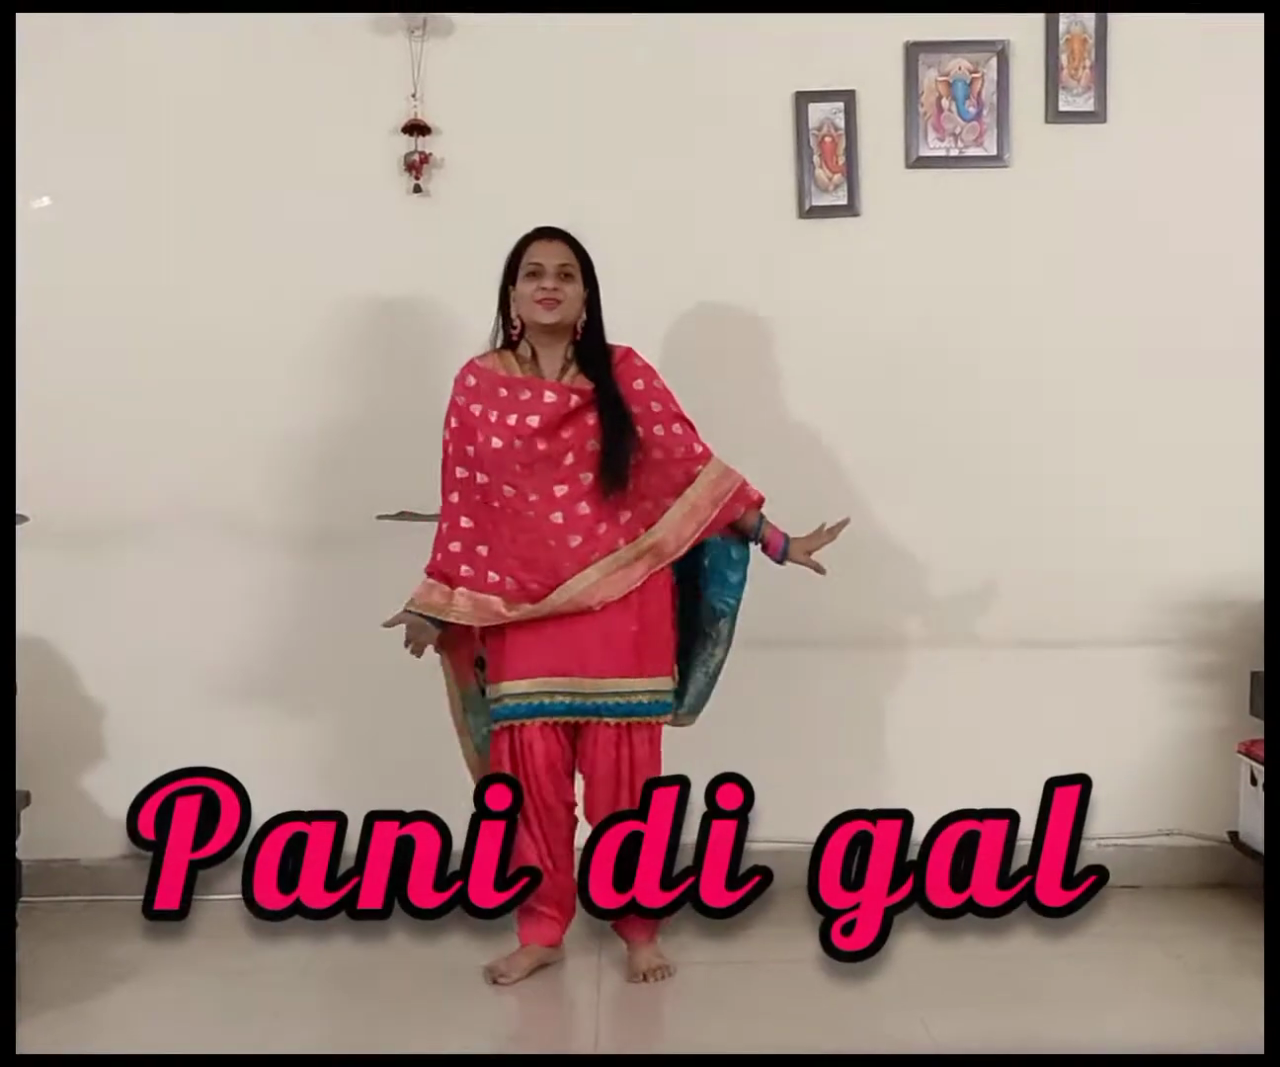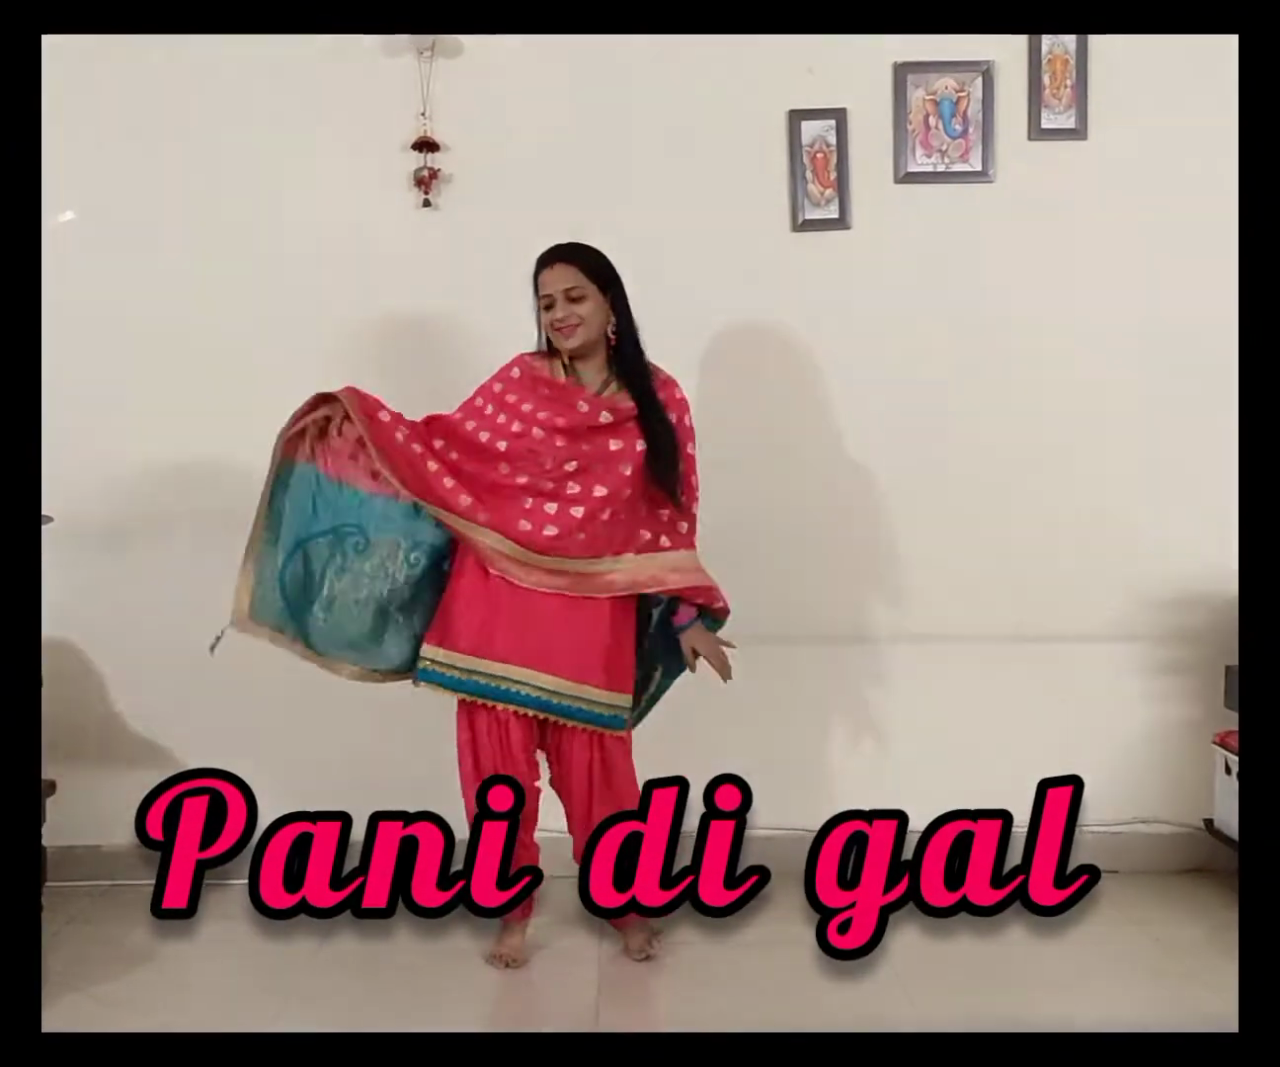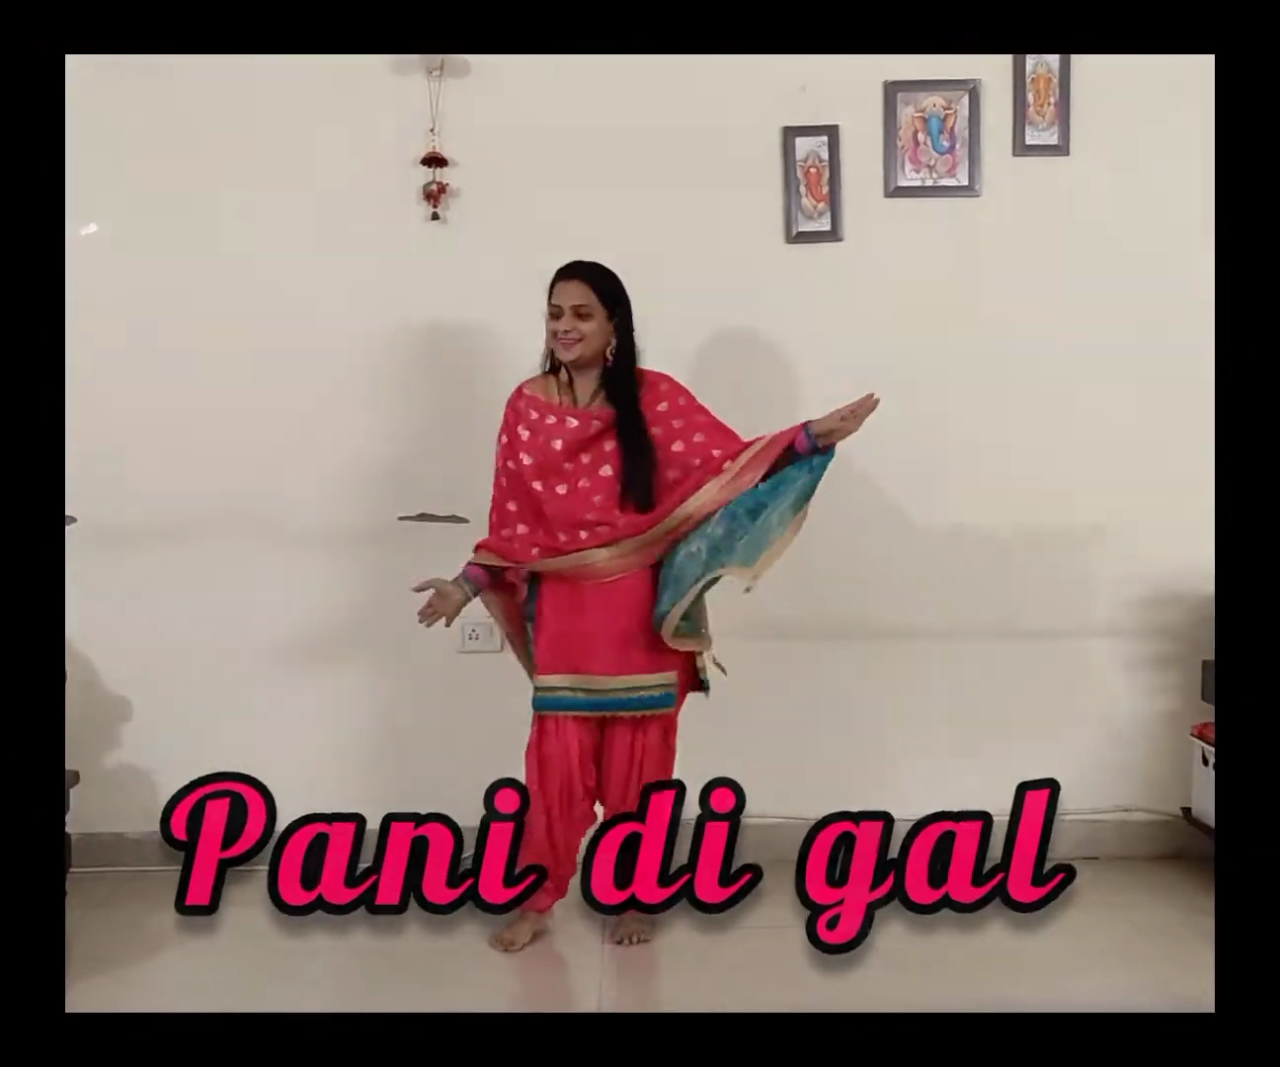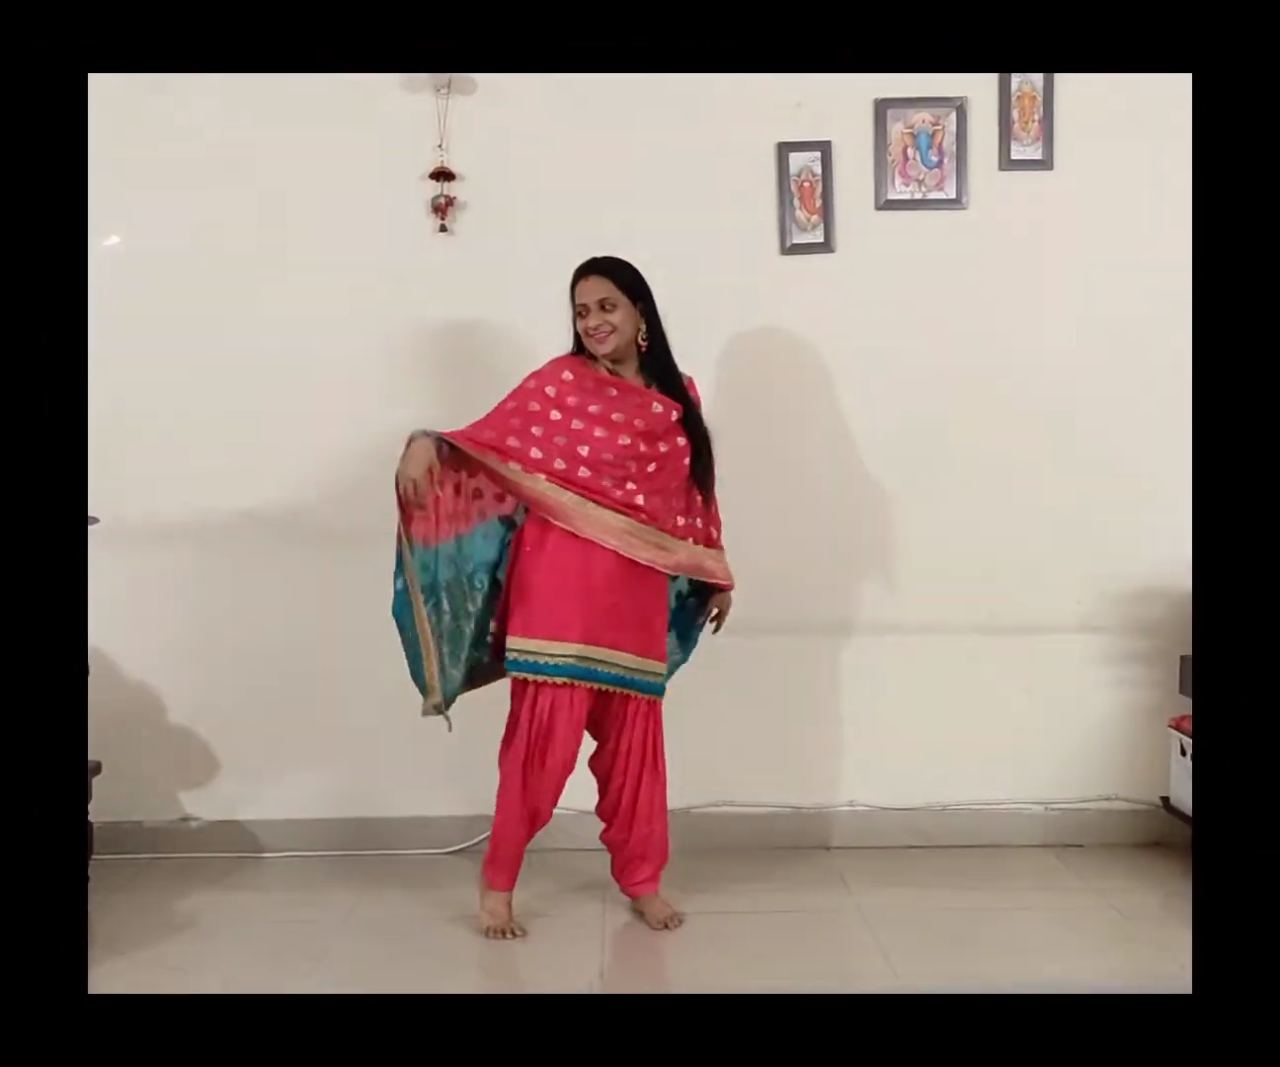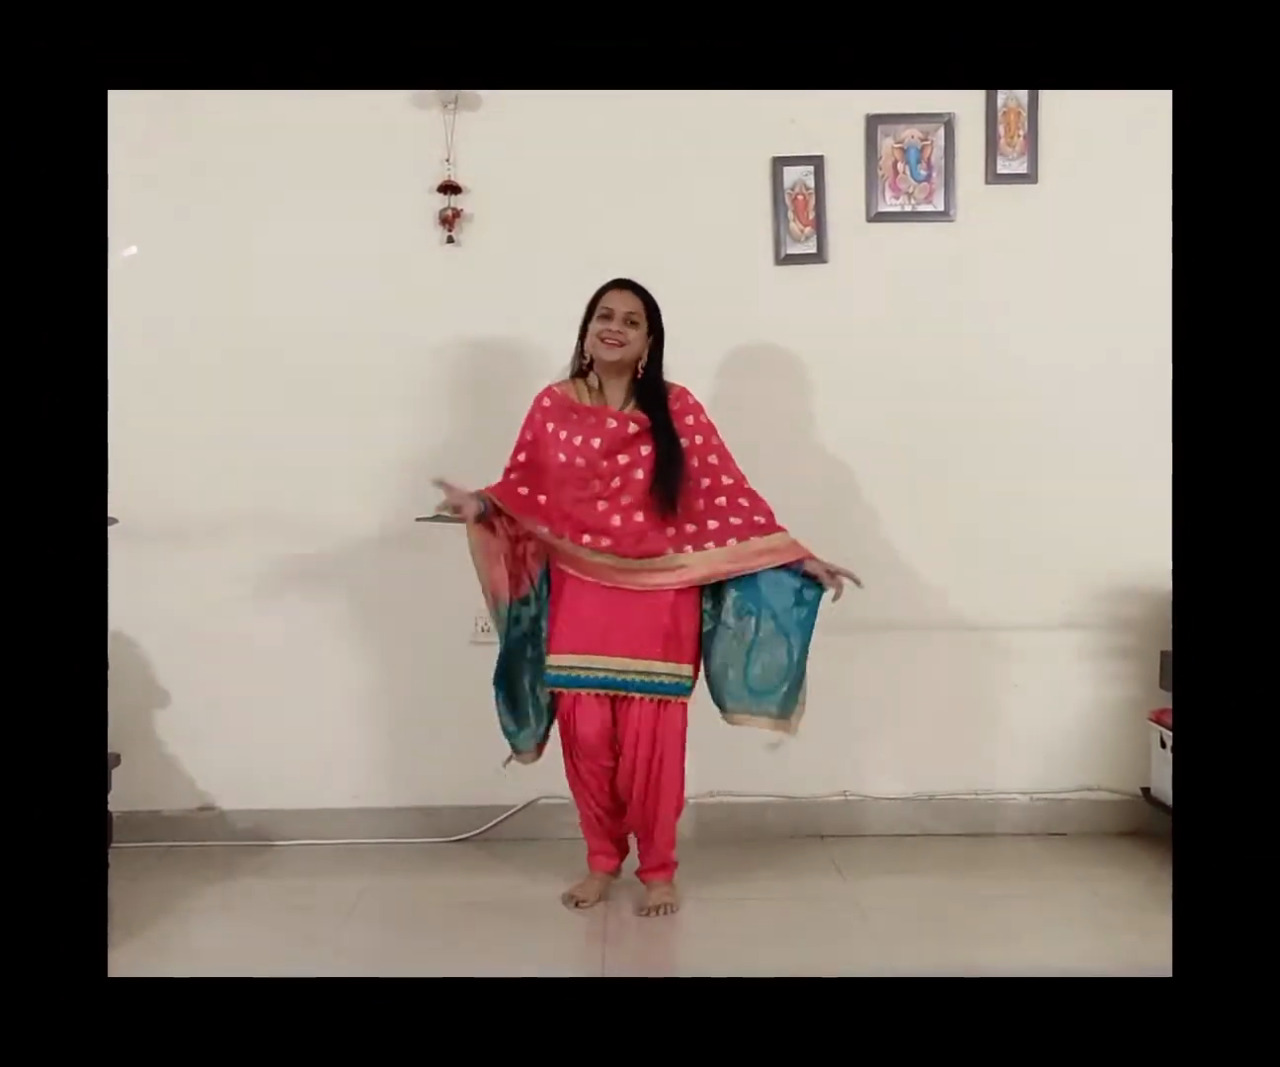
dt=1s
person 1, frame 1
left shoulder: (624, 373)
right shoulder: (477, 384)
left elbow: (692, 471)
right elbow: (464, 504)
left wrist: (777, 543)
right wrist: (441, 604)
left hip: (623, 606)
right hip: (525, 614)
left knee: (624, 775)
right knee: (529, 775)
left ankle: (640, 925)
right ankle: (541, 930)
person 1, frame 2
left shoulder: (656, 397)
right shoulder: (518, 381)
left elbow: (670, 515)
right elbow: (440, 451)
left wrist: (689, 617)
right wrist: (357, 416)
left hip: (592, 606)
right hip: (494, 595)
left knee: (597, 764)
right knee: (493, 761)
left ankle: (631, 905)
right ankle: (514, 909)
person 1, frame 3
left shoulder: (654, 396)
right shoulder: (526, 405)
left elbow: (725, 464)
right elbow: (513, 512)
left wrist: (814, 434)
right wrist: (471, 581)
left hip: (643, 604)
right hip: (565, 607)
left knee: (638, 759)
right knee: (557, 755)
right ankle: (534, 899)
person 1, frame 4
left shoulder: (679, 396)
right shoulder: (561, 381)
left elbow: (694, 493)
right elbow: (487, 447)
left wrist: (717, 577)
right wrist: (428, 441)
left hip: (639, 591)
right hip: (561, 585)
left knee: (634, 740)
right knee: (542, 737)
left ankle: (641, 880)
right ankle: (497, 883)
person 1, frame 5
left shoulder: (676, 408)
right shoulder: (551, 405)
left elbow: (725, 491)
right elbow: (520, 488)
left wrist: (795, 554)
right wrist: (476, 506)
left hip: (659, 598)
right hip: (580, 598)
left knee: (652, 740)
right knee: (586, 735)
left ankle: (659, 868)
right ankle: (603, 855)
